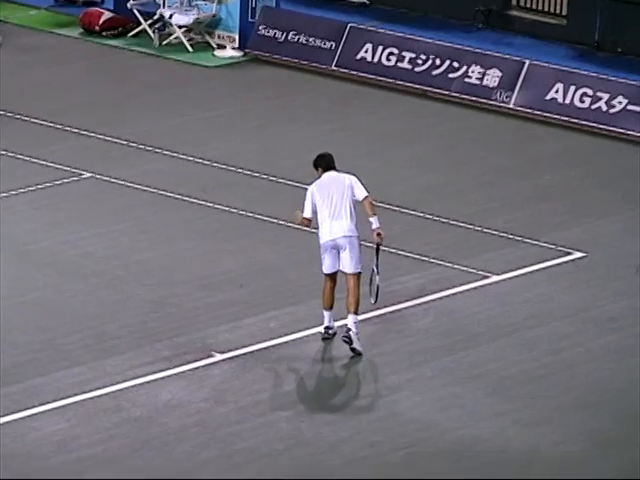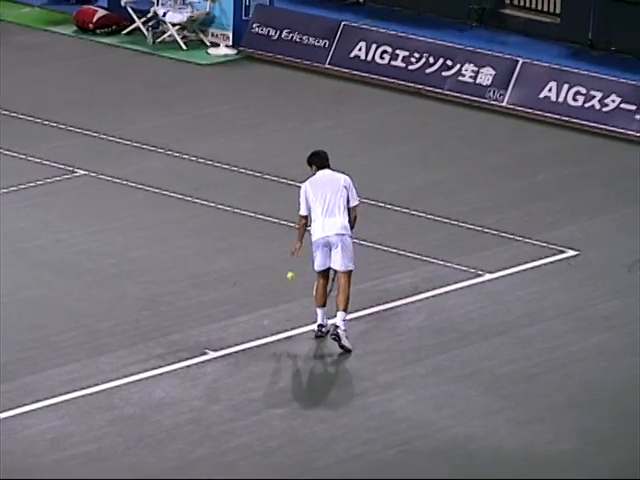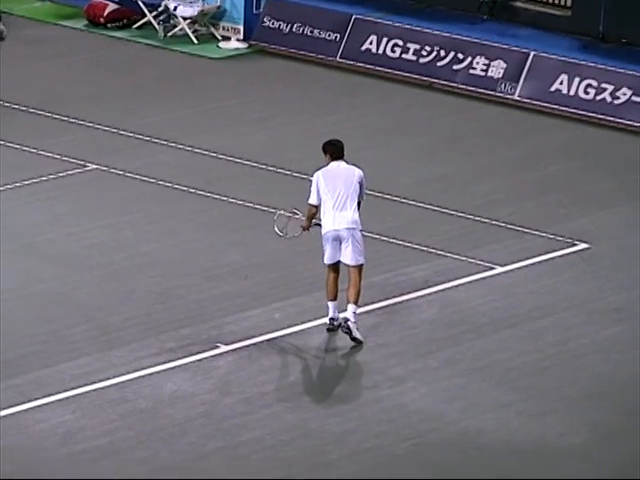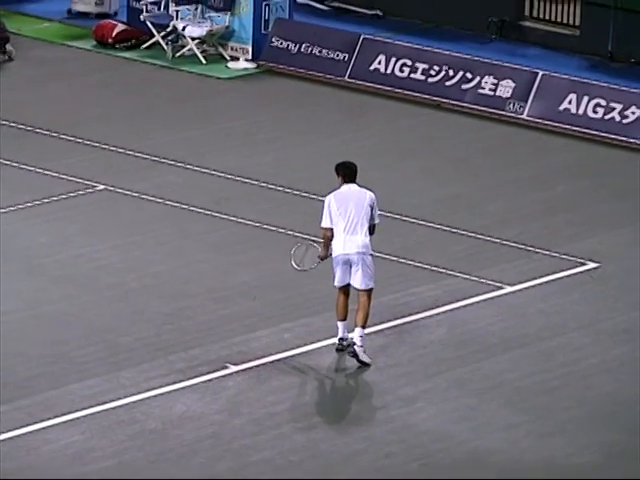
dt=0.5s
person 1, frame 1
left shoulder: (313, 188)
right shoulder: (349, 179)
left elbow: (307, 221)
right elbow: (367, 201)
left wrist: (299, 217)
right wrist: (376, 226)
left hip: (327, 237)
right hip: (347, 234)
left knee: (329, 280)
right knee: (353, 282)
left ankle: (328, 326)
right ankle: (351, 329)
person 1, frame 2
left shoulder: (307, 185)
right shoulder: (344, 179)
left elbow: (303, 220)
right elbow: (354, 211)
left wrist: (298, 241)
right wrist: (350, 234)
left hip: (319, 235)
right hip: (340, 232)
left knee: (322, 277)
right knee: (343, 280)
left ankle: (321, 324)
right ankle: (339, 327)
person 1, frame 3
left shoulder: (319, 175)
right shoulder: (357, 173)
left elbow: (313, 209)
left wrist: (307, 222)
left hip: (329, 228)
right hip: (351, 226)
left knee: (332, 271)
right knee: (355, 273)
left ankle: (332, 317)
right ankle: (350, 319)
person 1, frame 4
left shoulder: (331, 198)
right shoulder: (369, 196)
left elbow: (328, 233)
right elbow: (372, 229)
left wrist: (325, 250)
left hip: (340, 251)
right hip: (361, 250)
left knee: (342, 292)
right knee: (364, 296)
left ankle: (342, 338)
right ankle: (357, 342)
